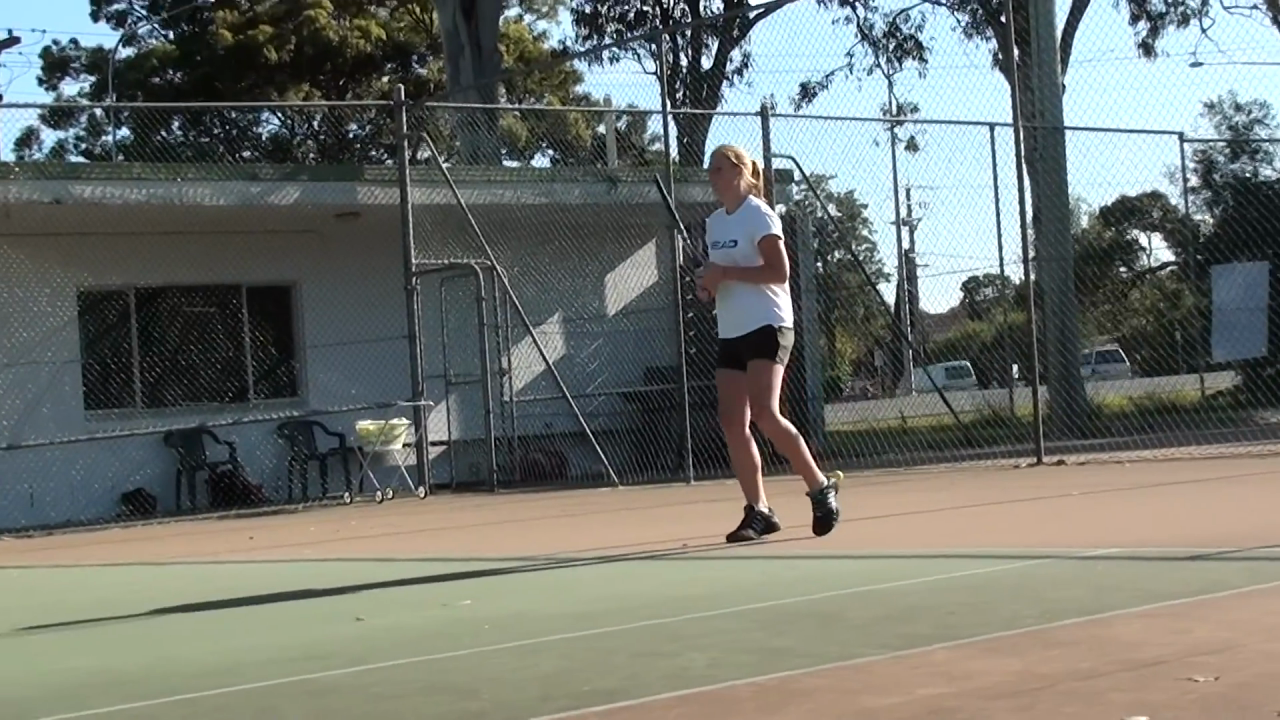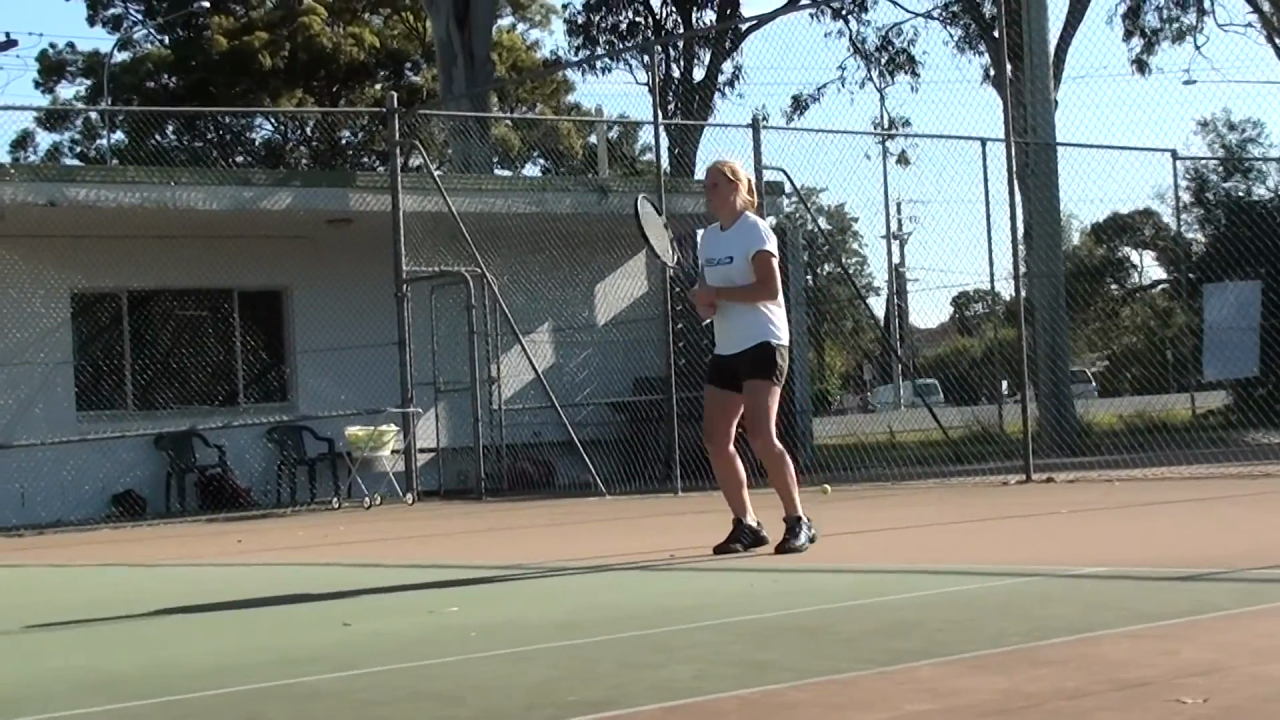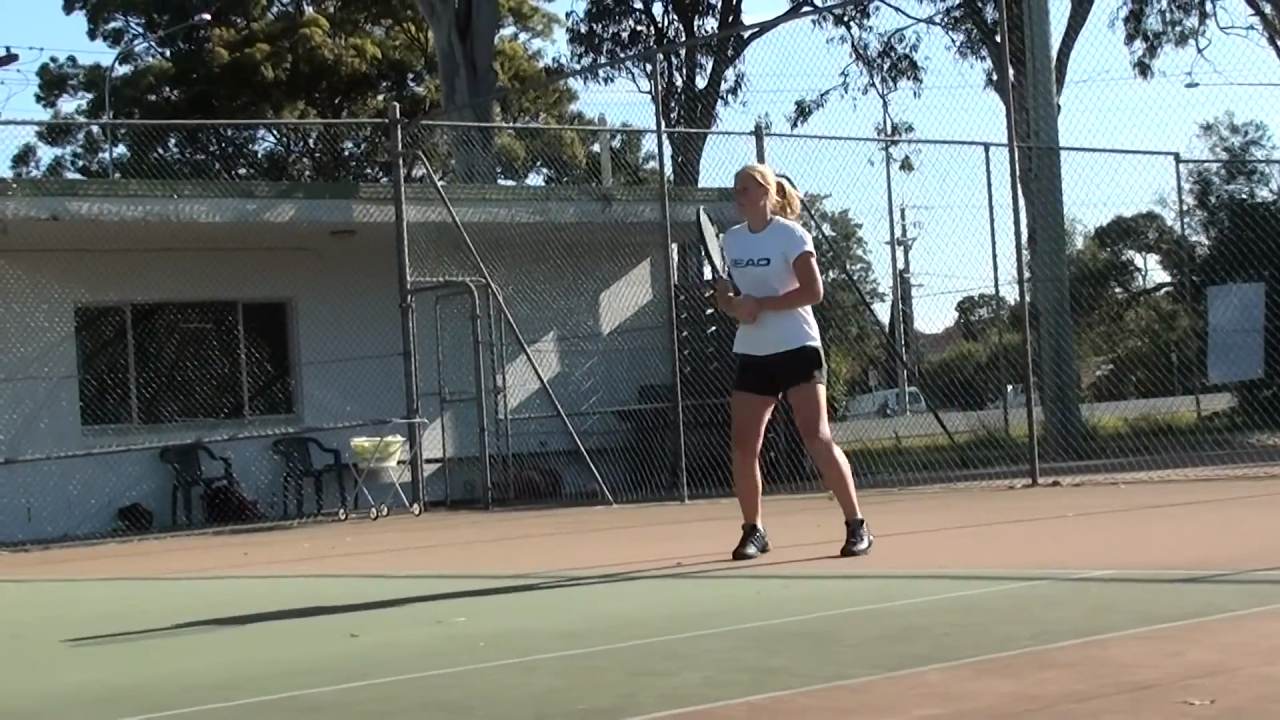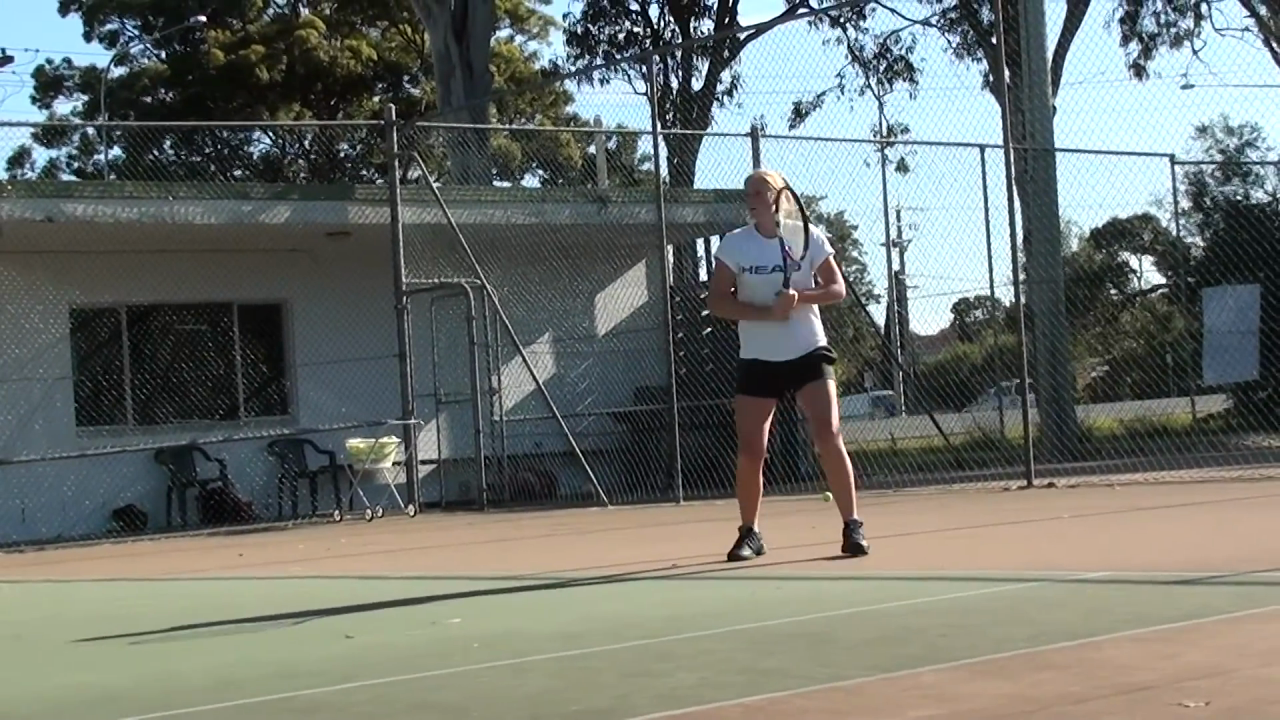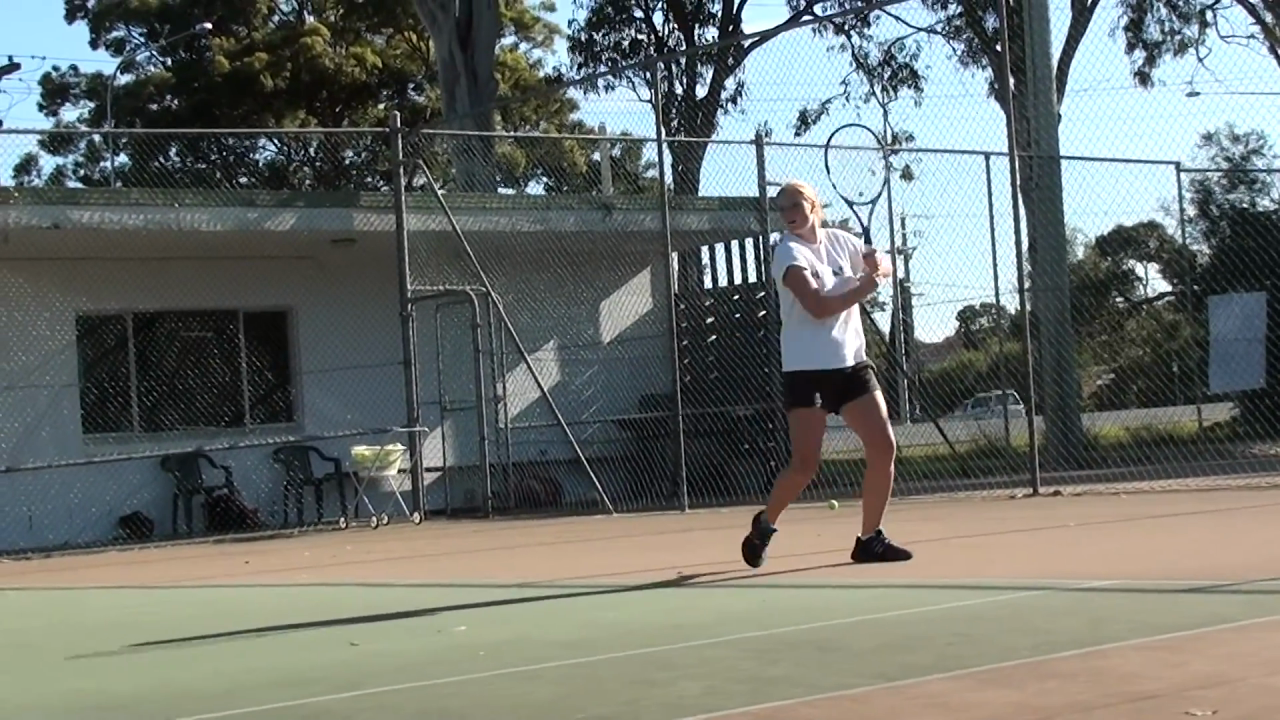
dt=0.3s
person 1, frame 1
left shoulder: (759, 216)
right shoulder: (714, 222)
left elbow: (780, 272)
left wrist: (726, 272)
right wrist: (708, 283)
left hip: (767, 327)
right hip: (731, 333)
left knee: (765, 414)
right knee: (732, 424)
left ankle: (821, 487)
right ankle: (759, 511)
person 1, frame 2
left shoulder: (755, 232)
right shoulder: (707, 238)
left elbow: (770, 288)
left wrist: (719, 297)
right wrist: (704, 303)
left hip: (763, 345)
right hip: (727, 350)
left knee: (761, 436)
right knee: (715, 441)
left ankle: (797, 521)
right ankle: (746, 526)
person 1, frame 3
left shoulder: (791, 235)
right shoulder: (731, 240)
left elbow: (813, 290)
right elbow: (723, 293)
left wrist: (761, 304)
right wrist: (736, 308)
left hip: (797, 349)
right hip: (752, 354)
left knee: (818, 438)
right knee: (743, 448)
left ankle: (856, 525)
right ankle: (753, 530)
person 1, frame 4
left shoulder: (810, 237)
right shoulder: (732, 245)
left elbow: (838, 289)
right elbow: (717, 303)
left wrist: (802, 297)
right wrist: (769, 312)
left hip: (808, 351)
right hip: (757, 359)
left knee: (829, 436)
right knee: (752, 451)
left ankle: (852, 526)
right ankle: (749, 533)
person 1, frame 5
left shoulder: (841, 240)
right shoulder: (789, 253)
left elbow: (881, 270)
right elbow: (819, 306)
left wrist: (875, 264)
right wrist: (865, 286)
left hip: (852, 364)
right hip: (806, 371)
left knee: (884, 447)
right knee: (805, 464)
left ankle: (869, 538)
right ankle: (765, 524)
